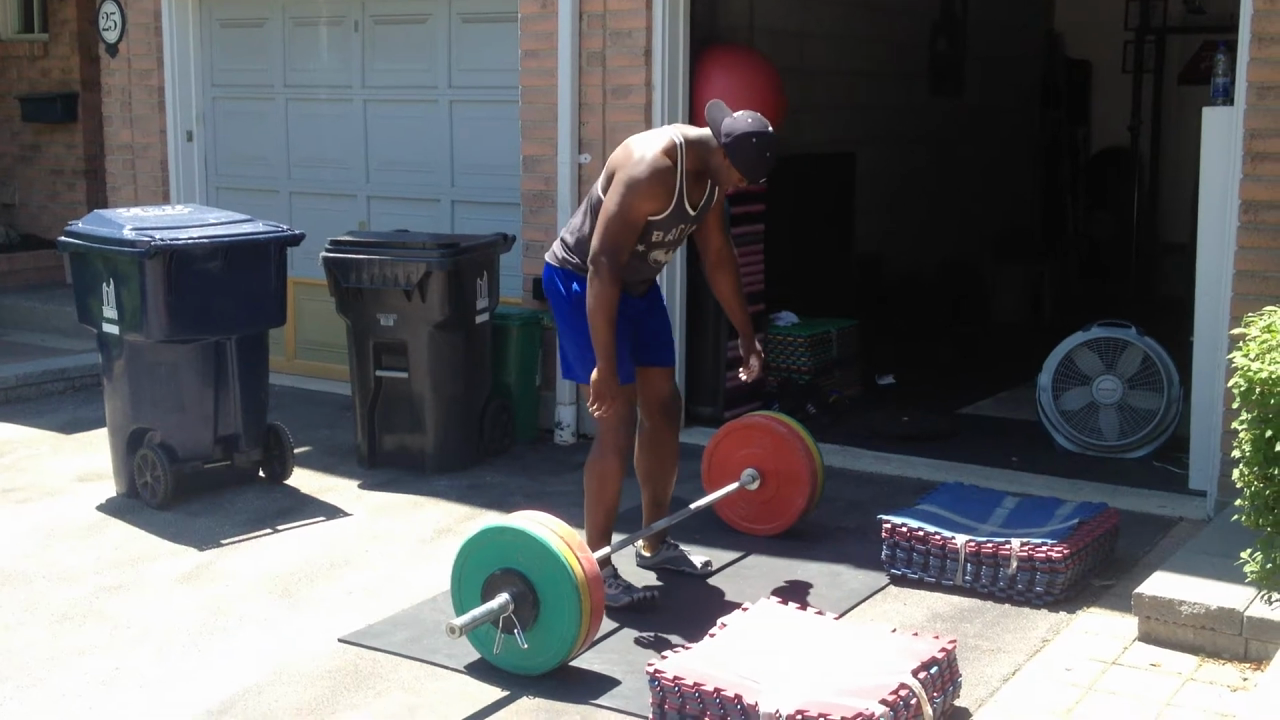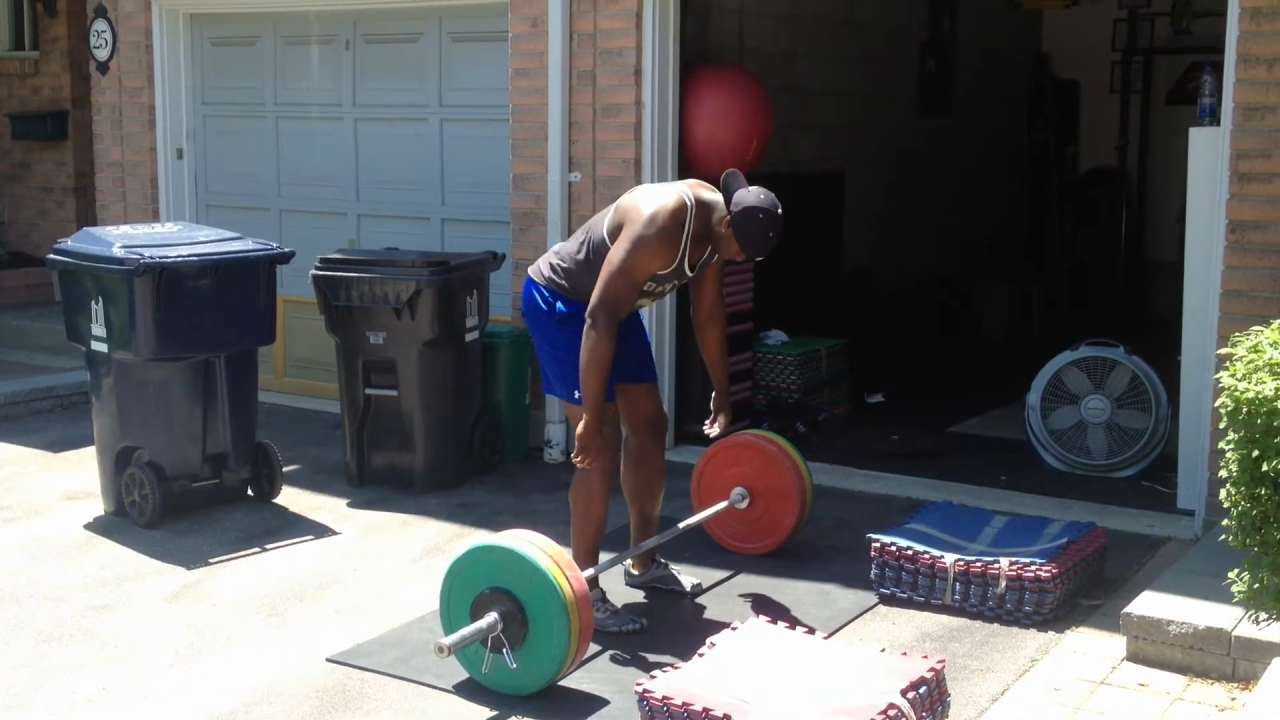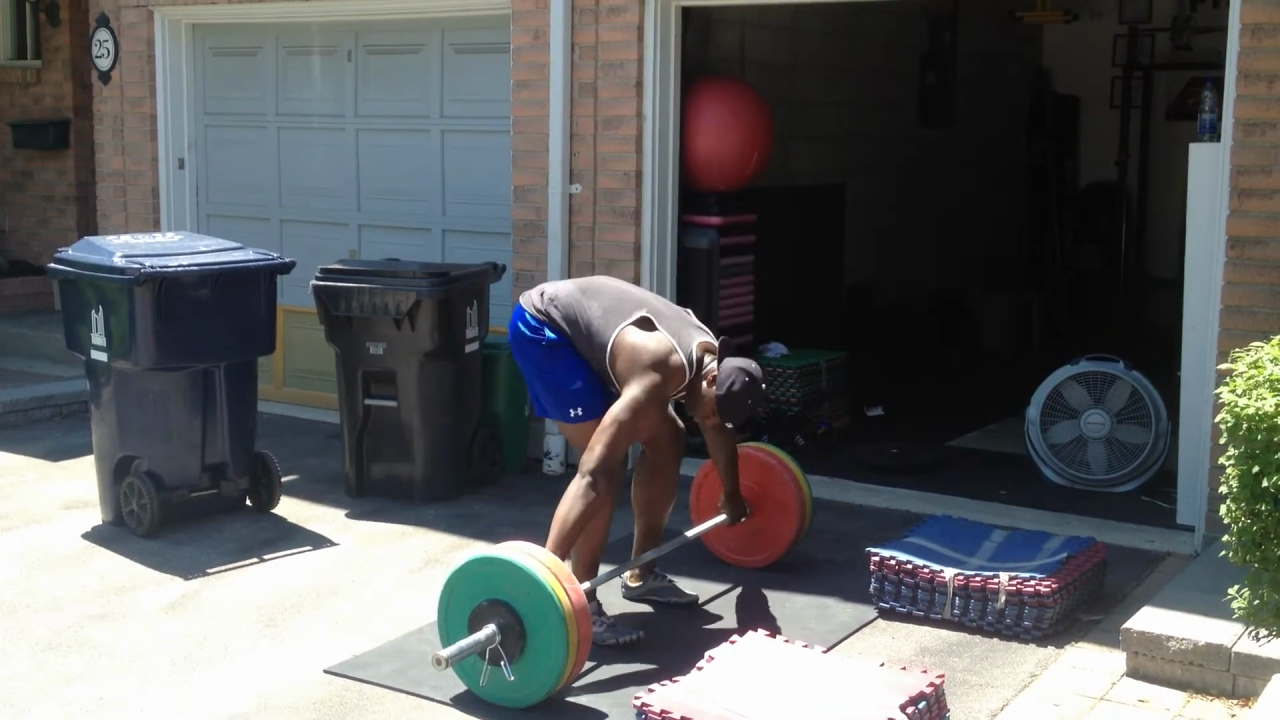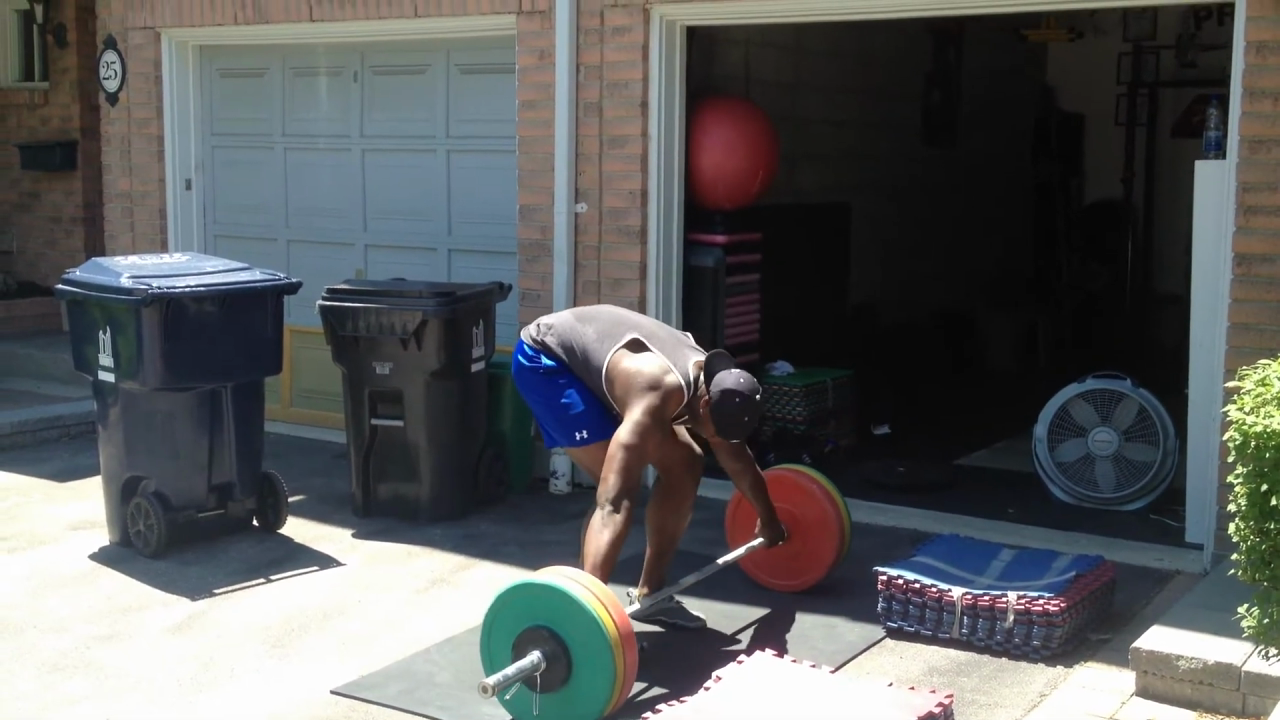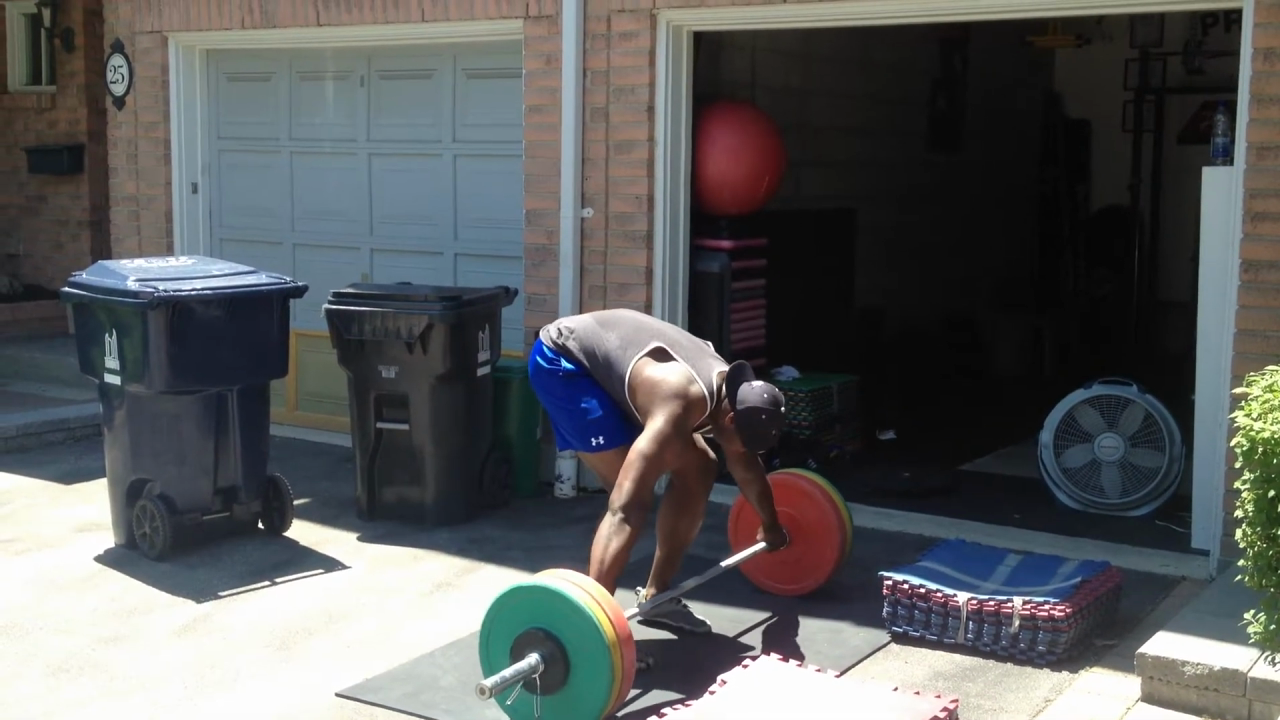
dt=1s
person 1, frame 1
left shoulder: (712, 172)
right shoulder: (650, 167)
left elbow: (717, 254)
right elbow: (602, 265)
left wrist: (746, 334)
right wrist: (604, 366)
left hip: (638, 286)
right hip: (582, 283)
left knee: (664, 410)
right knee: (618, 424)
left ankle: (654, 544)
right ankle: (596, 568)
person 1, frame 2
left shoulder: (714, 226)
right shoulder: (658, 225)
left elbow: (708, 311)
right elbow: (599, 319)
left wrist: (721, 389)
right wrist: (591, 416)
left hip: (614, 304)
right hip: (560, 301)
left knee: (650, 426)
right knee: (602, 447)
left ankle: (643, 562)
right ankle: (584, 592)
person 1, frame 3
left shoulder: (714, 358)
right shoulder: (656, 381)
left elbow: (719, 433)
right elbow: (593, 475)
left wrist: (732, 497)
left hip: (585, 326)
right hip: (543, 326)
left knee: (668, 439)
right knee: (606, 467)
left ankle: (641, 575)
person 1, frame 4
left shoulder: (718, 385)
right shoulder: (658, 397)
left elbow: (739, 460)
right elbow: (615, 500)
left wrist: (768, 519)
left hip: (590, 354)
right hip: (545, 356)
left knee: (685, 463)
right knee: (623, 484)
left ankle: (649, 594)
person 1, frame 5
left shoulder: (732, 390)
right shoulder: (681, 408)
left elbow: (748, 468)
right elbow: (625, 507)
left wrist: (771, 526)
left hip: (606, 357)
right hip: (562, 359)
left knee: (699, 469)
right knee: (635, 495)
left ankle: (656, 595)
